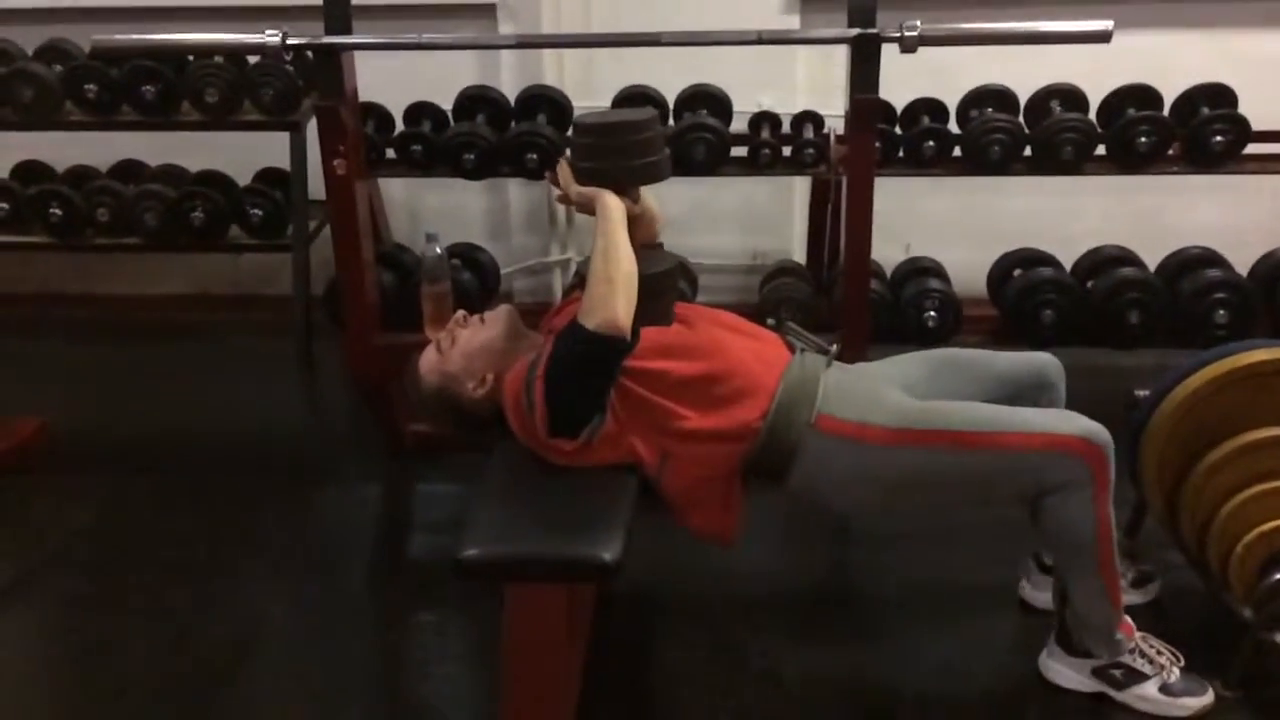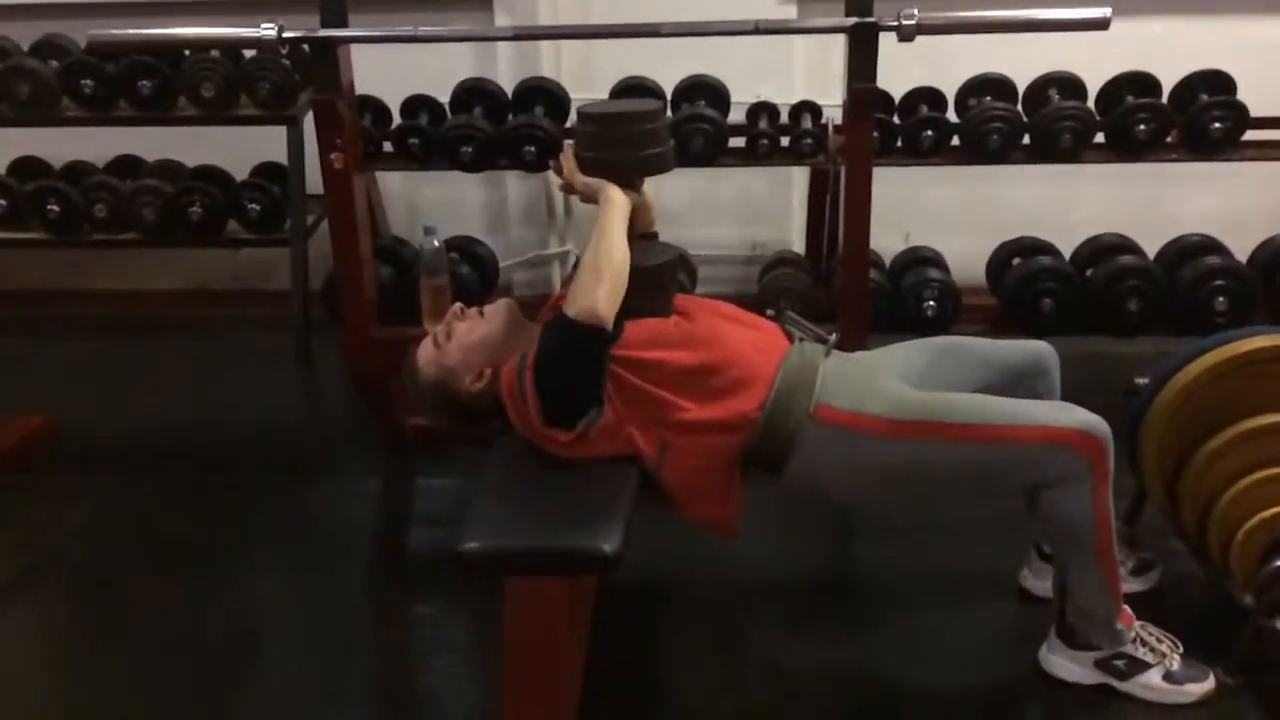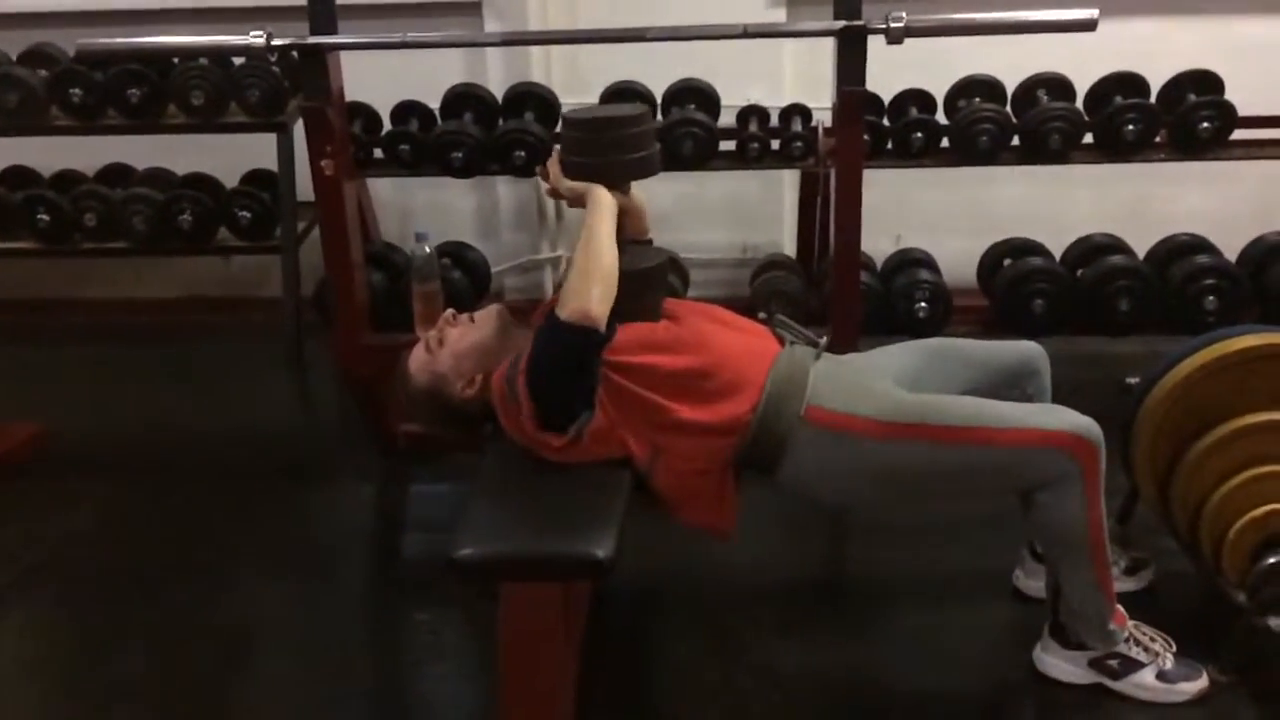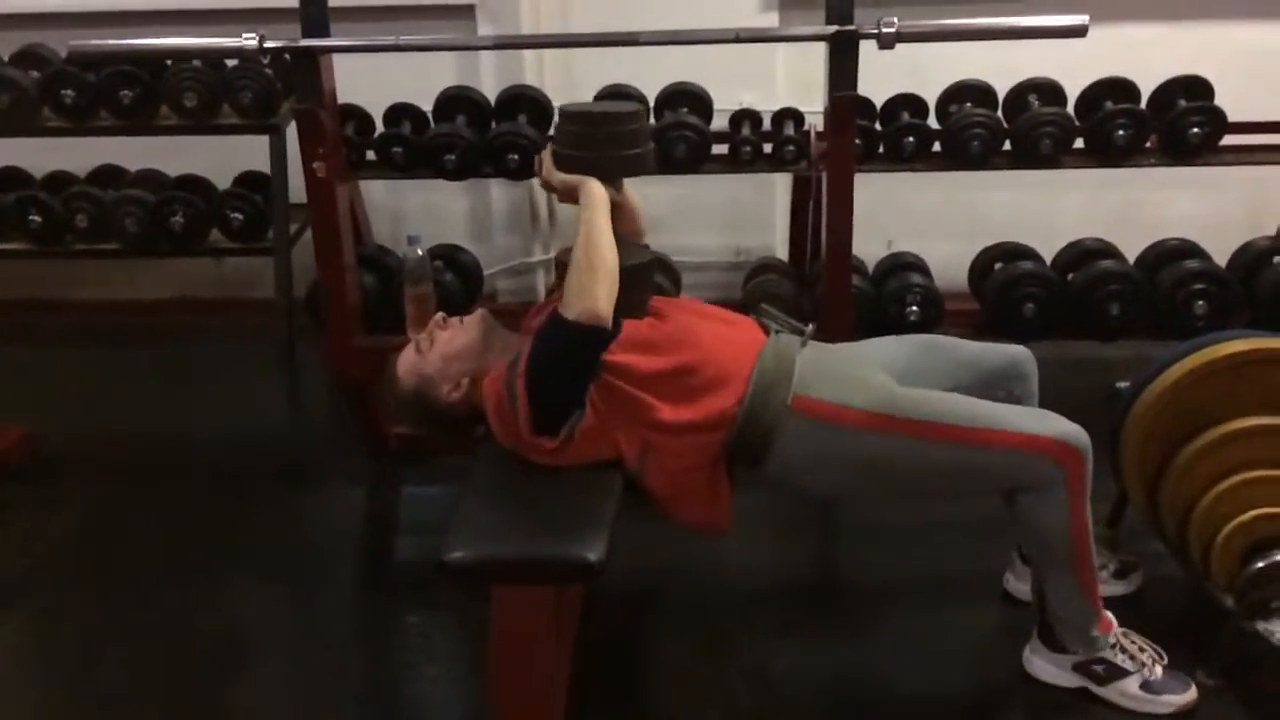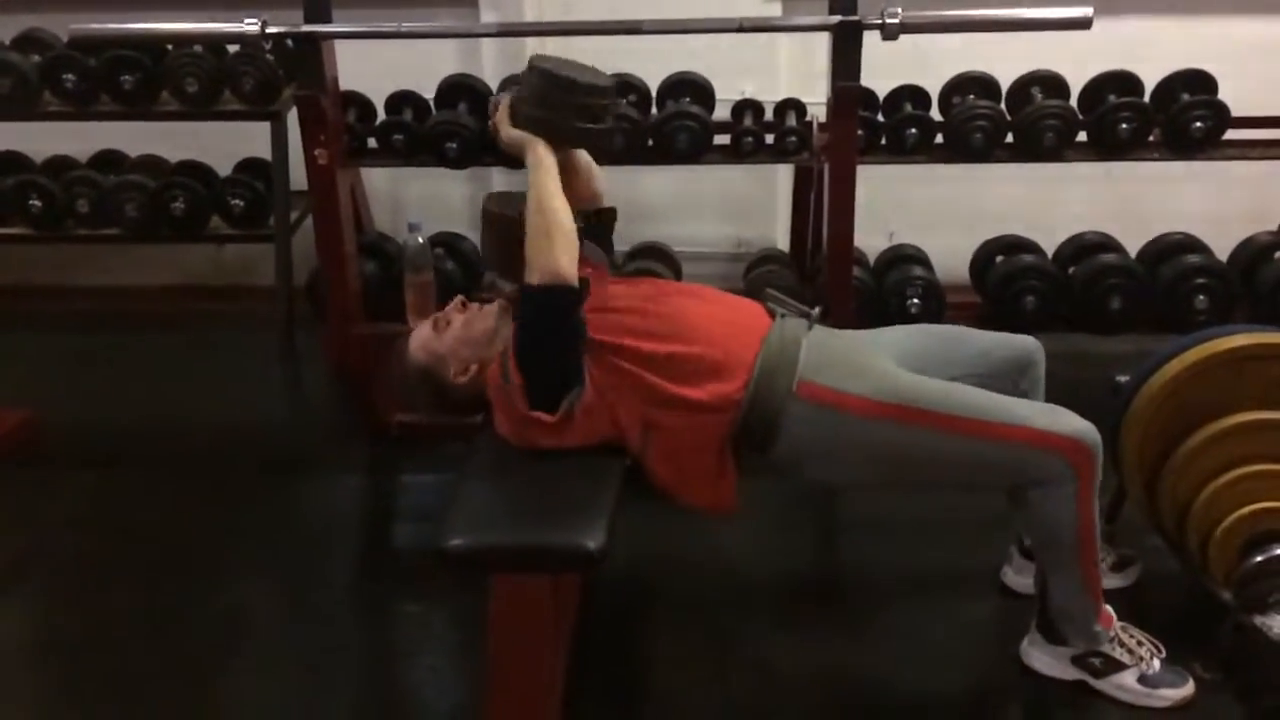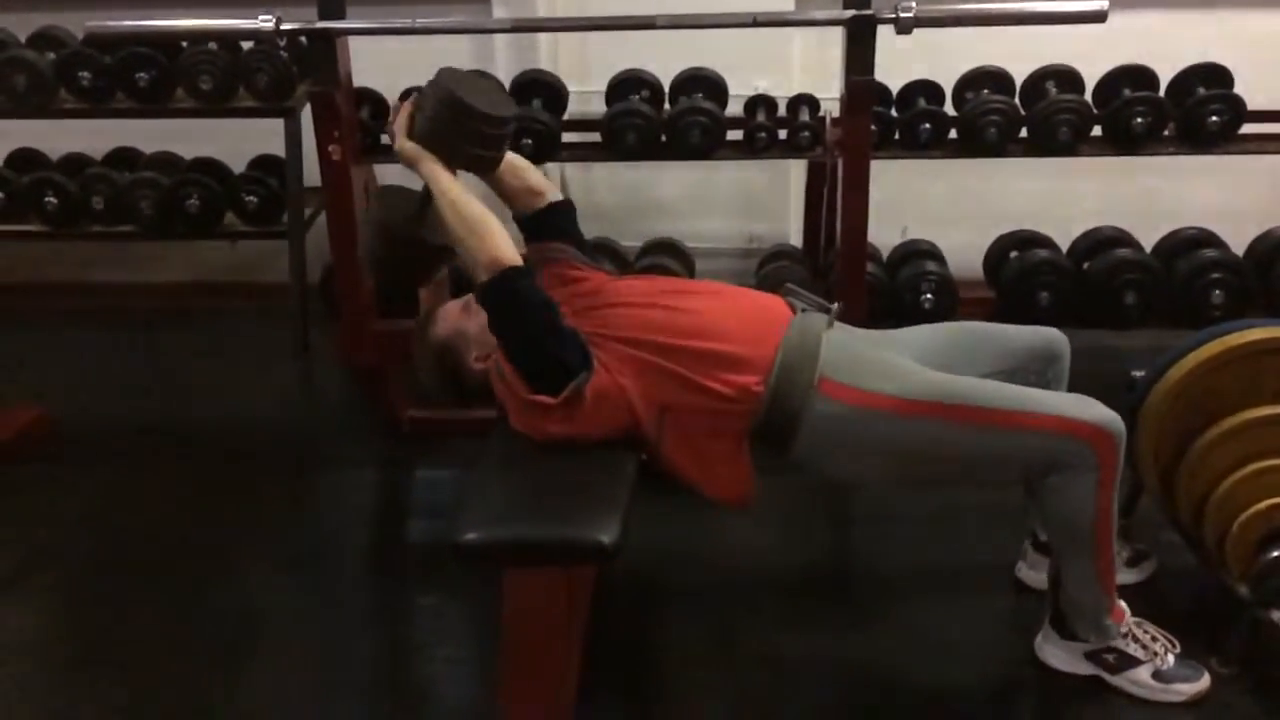
dt=0.3s
person 1, frame 1
left shoulder: (552, 333)
right shoulder: (543, 394)
left elbow: (646, 251)
right elbow: (610, 330)
left wrist: (619, 195)
right wrist: (605, 208)
left hip: (817, 378)
right hip: (815, 433)
left knee: (1038, 375)
right knee: (1081, 448)
left ankle: (1069, 566)
right ankle: (1093, 644)
person 1, frame 2
left shoulder: (547, 330)
right shoulder: (542, 386)
left elbow: (642, 249)
right elbow: (590, 319)
left wrist: (620, 187)
right wrist: (609, 200)
left hip: (816, 369)
right hip: (813, 424)
left knee: (1033, 363)
right knee: (1081, 441)
left ankle: (1066, 553)
right ankle: (1094, 638)
person 1, frame 3
left shoulder: (537, 335)
right shoulder: (533, 392)
left elbow: (634, 251)
right elbow: (584, 320)
left wrist: (609, 193)
right wrist: (596, 201)
left hip: (804, 368)
right hip: (803, 426)
left knee: (1022, 363)
right knee: (1072, 442)
left ankle: (1058, 553)
right ankle: (1087, 637)
person 1, frame 4
left shoulder: (529, 336)
right shoulder: (524, 398)
left elbow: (628, 249)
right elbow: (590, 322)
left wrist: (600, 183)
right wrist: (589, 192)
left hip: (795, 360)
right hip: (790, 413)
left knee: (1010, 366)
right knee: (1060, 449)
left ankle: (1047, 560)
right ankle: (1075, 642)
person 1, frame 5
left shoulder: (533, 321)
right shoulder: (526, 383)
left elbow: (586, 215)
right elbow: (554, 277)
left wrist: (559, 148)
right wrist: (536, 150)
left hip: (799, 345)
right hip: (799, 401)
left knee: (1019, 358)
right knee: (1070, 444)
left ankle: (1047, 547)
right ankle: (1075, 633)
person 1, frame 6
left shoulder: (564, 298)
right shoulder: (541, 380)
left elbow: (544, 203)
right elbow: (502, 275)
right wrist: (428, 166)
left hip: (823, 343)
right hip: (820, 400)
left knee: (1044, 351)
right knee: (1092, 433)
left ankle: (1059, 542)
right ankle: (1086, 630)
